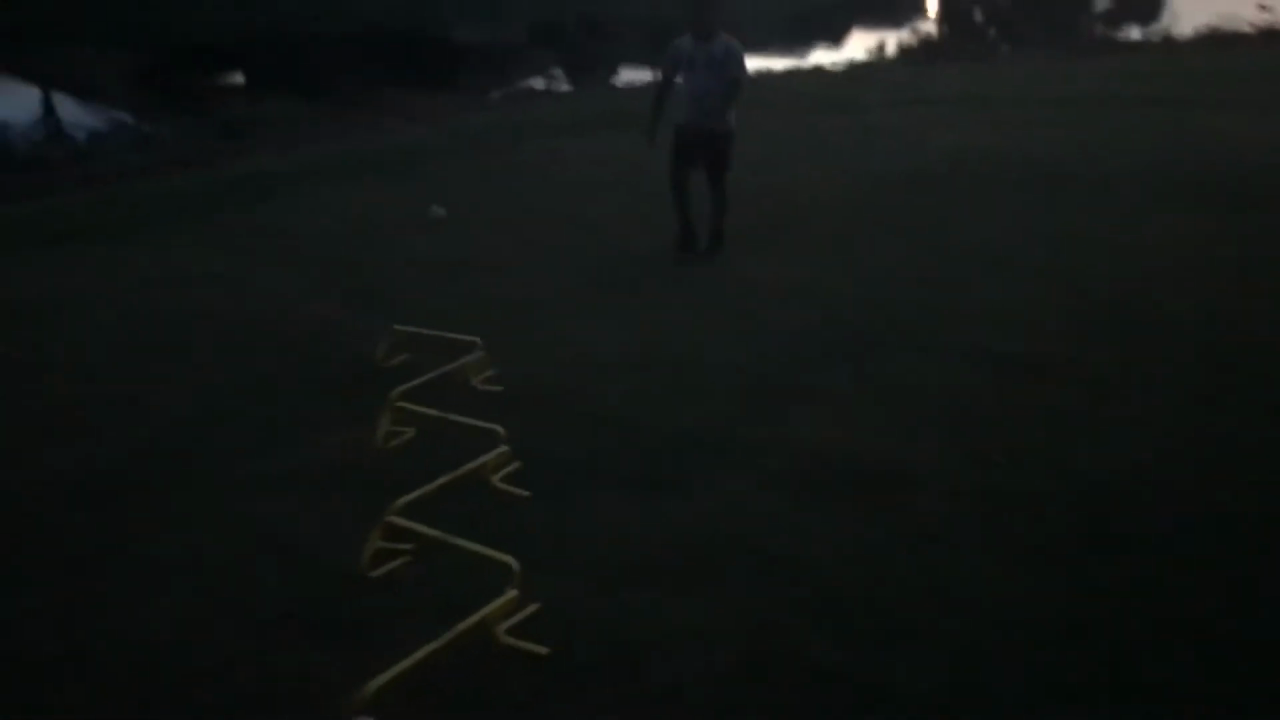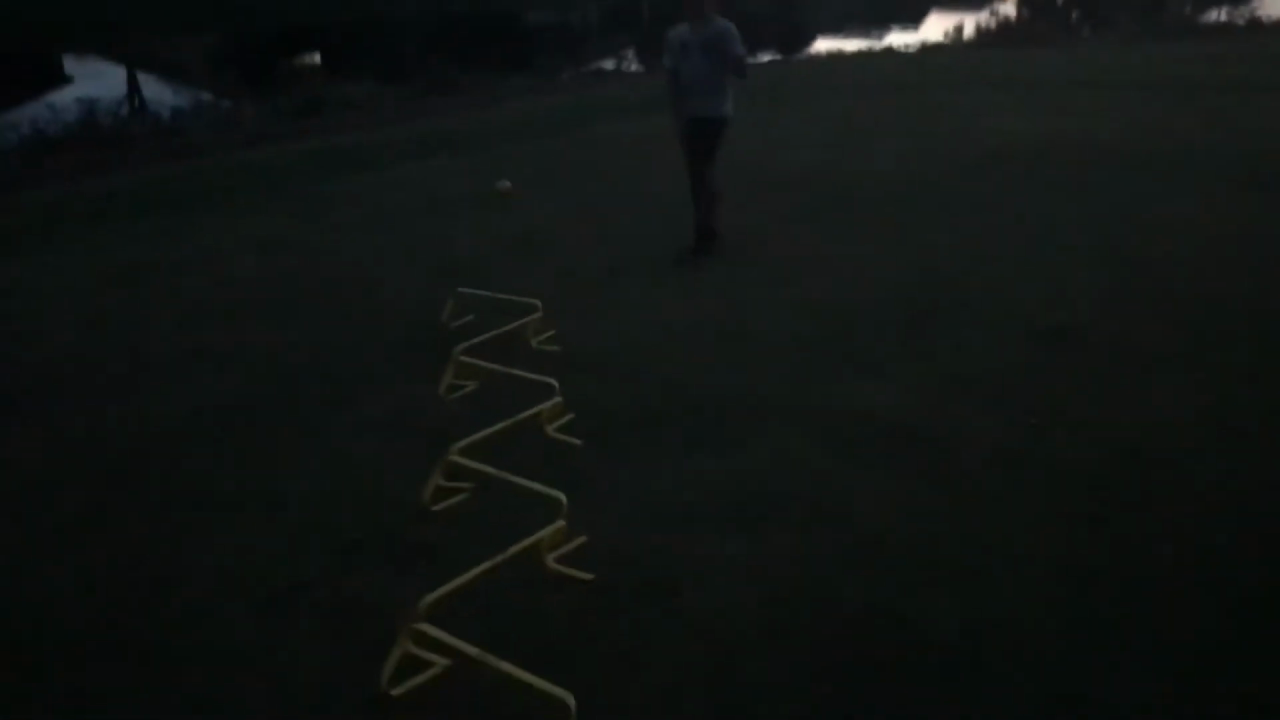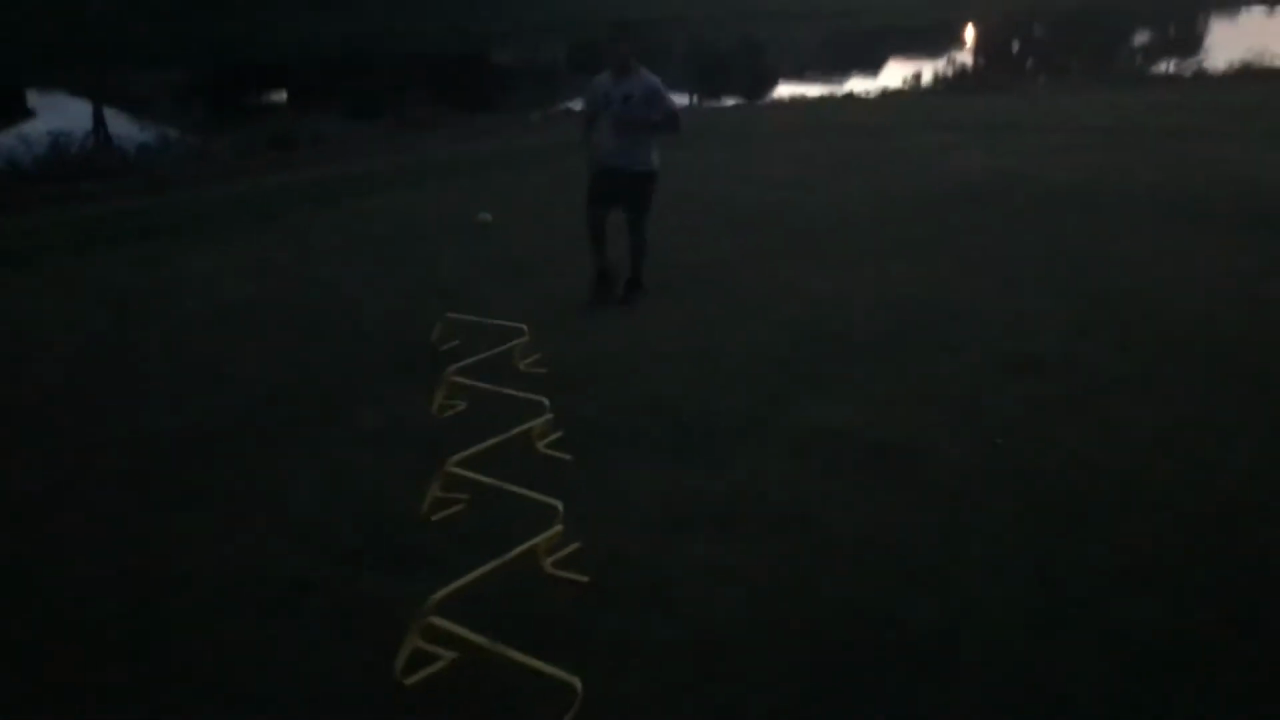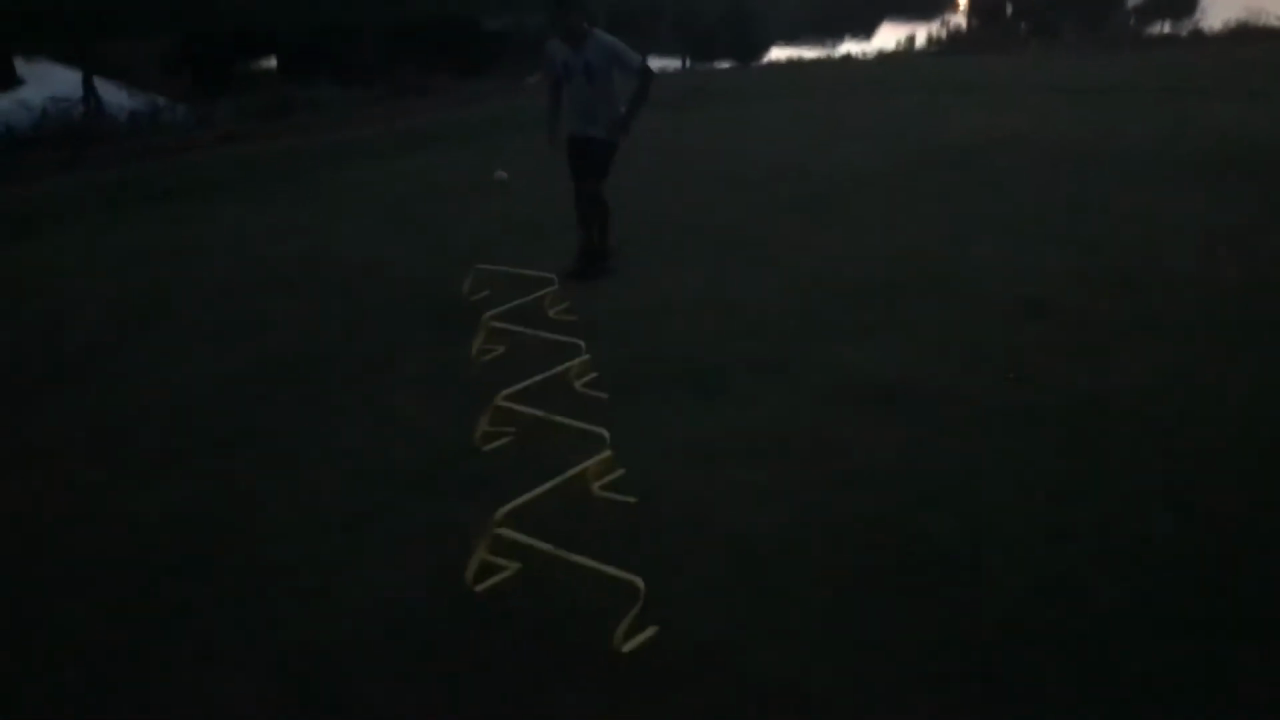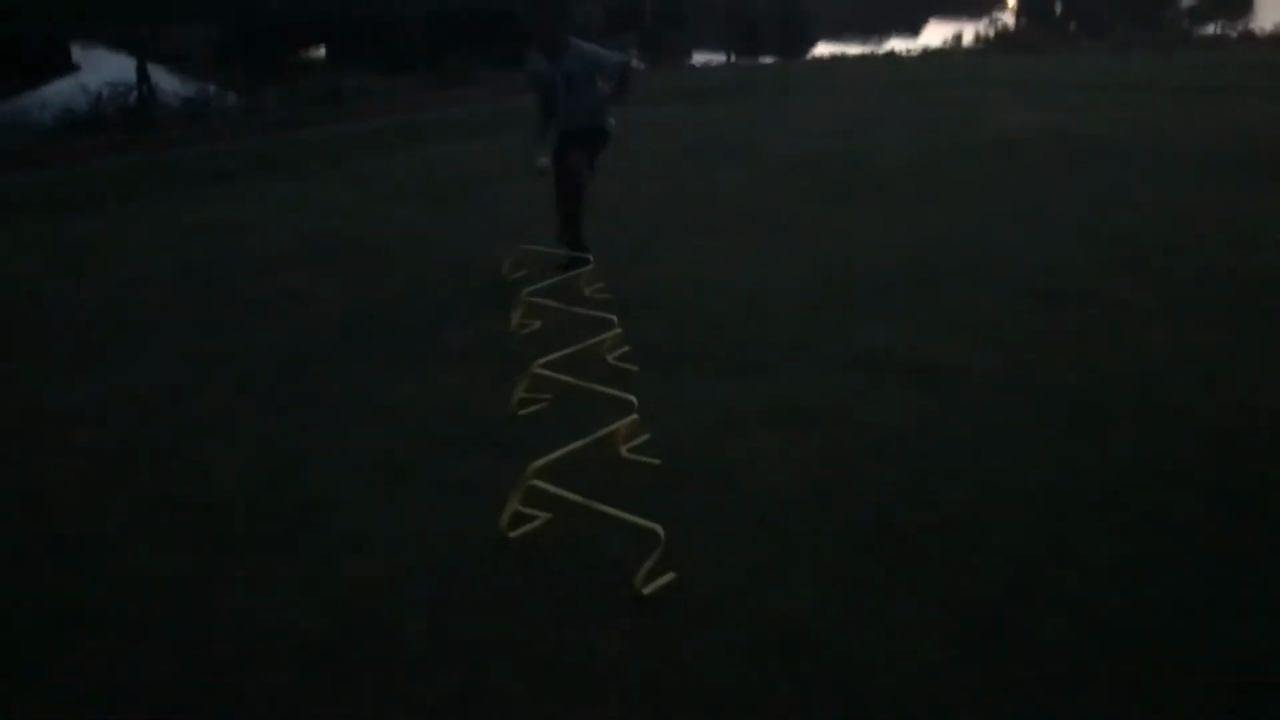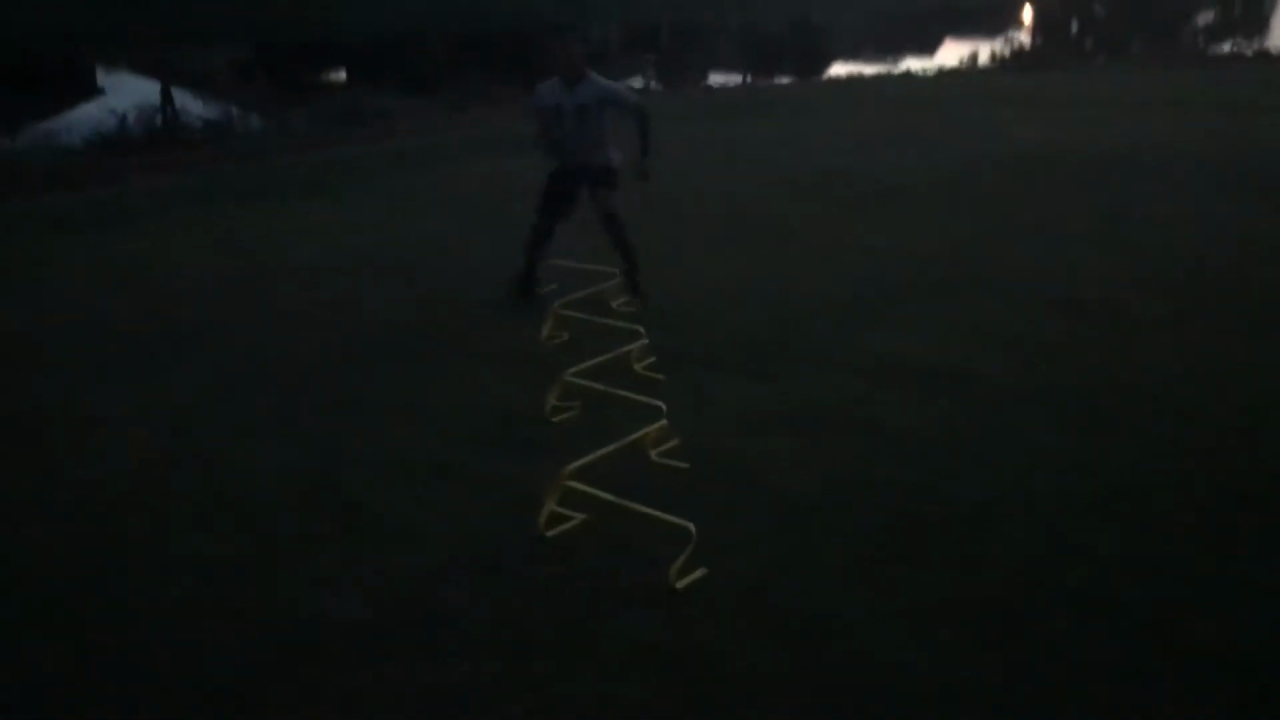
dt=0.5s
person 1, frame 1
left shoulder: (730, 48)
right shoulder: (680, 47)
left elbow: (734, 91)
right elbow: (666, 84)
left wrist: (712, 119)
right wrist: (654, 120)
left hip: (719, 125)
right hip: (687, 122)
left knee: (717, 181)
right knee: (677, 177)
left ankle: (717, 233)
right ankle: (686, 230)
person 1, frame 2
left shoulder: (724, 30)
right shoulder: (675, 36)
left elbow: (740, 69)
right elbow: (673, 79)
left wrist: (718, 56)
right wrist: (678, 113)
left hip: (715, 111)
right hip: (689, 113)
left knee: (702, 170)
right knee: (696, 172)
left ankle: (704, 230)
right ankle: (706, 230)
person 1, frame 3
left shoulder: (648, 84)
right shoulder: (598, 84)
left elbow: (673, 123)
right elbow: (590, 123)
left wrist: (638, 123)
right wrist: (593, 151)
left hip: (640, 165)
right hip: (607, 163)
left knee: (636, 223)
right knee: (594, 218)
left ankle: (636, 280)
right ankle: (602, 273)
person 1, frame 4
left shoulder: (607, 46)
right shoulder: (554, 49)
left elbow: (645, 75)
left wrist: (628, 117)
right wrist: (553, 122)
left hip: (605, 131)
right hip: (575, 130)
left knee: (589, 190)
right knee: (582, 191)
left ankle: (603, 250)
right ankle: (589, 252)
person 1, frame 5
left shoulder: (585, 54)
right shoulder: (536, 63)
left elbow: (623, 67)
left wrist: (606, 103)
right wrist: (543, 137)
left hip: (595, 124)
right hip: (565, 127)
left knee: (574, 165)
right knee: (562, 188)
left ankle: (572, 224)
right ankle: (577, 249)
person 1, frame 6
left shoulder: (602, 89)
right shoulder: (546, 90)
left elbow: (640, 113)
right elbow: (543, 128)
left wrist: (643, 157)
right wrist: (552, 145)
left hip: (600, 162)
right hip: (565, 163)
left knee: (608, 213)
right knee: (542, 225)
left ankle: (632, 276)
right ankle: (528, 278)
